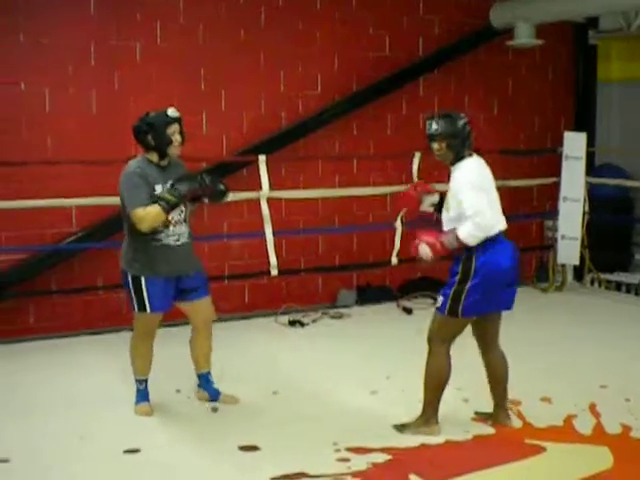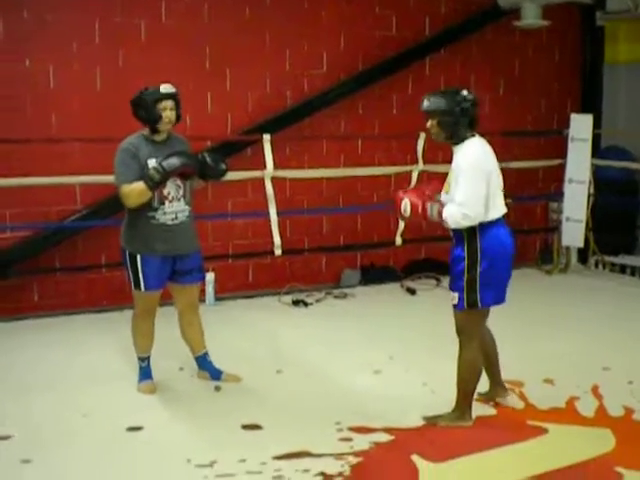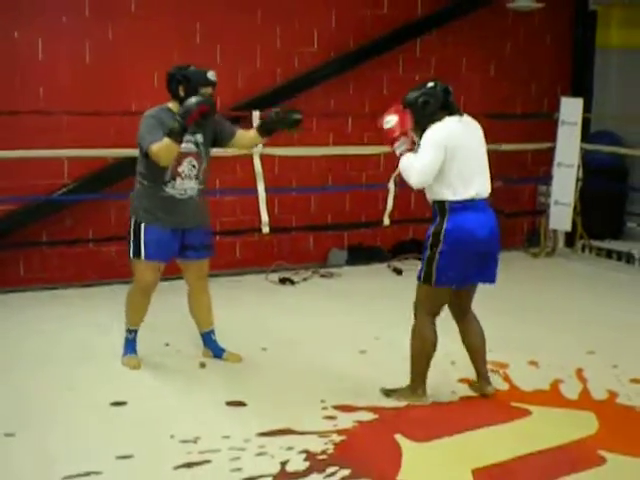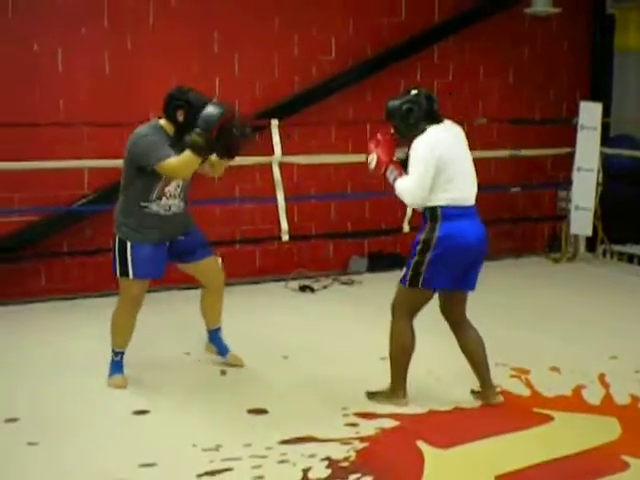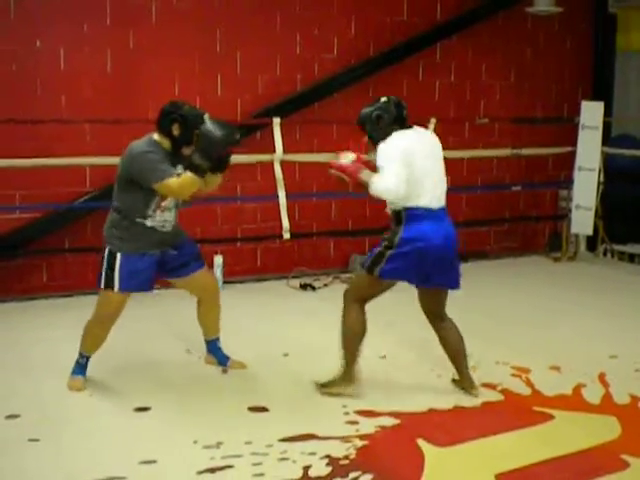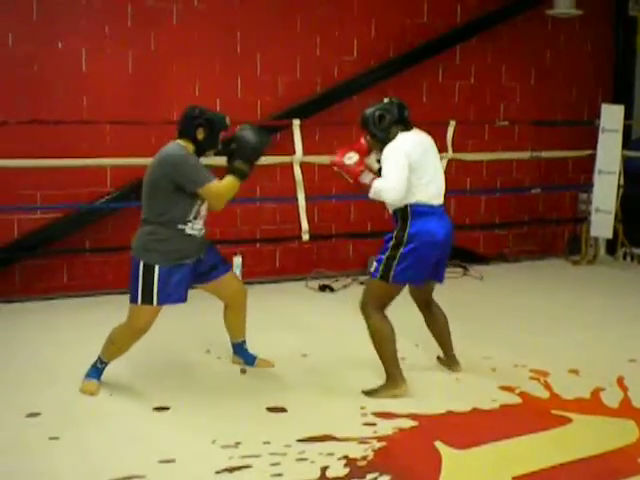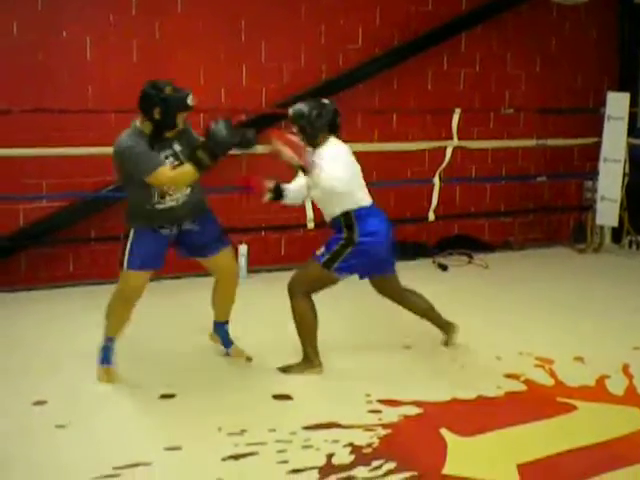
dt=0.7s
person 1, frame 1
left shoulder: (466, 175)
right shoulder: (473, 166)
left elbow: (481, 223)
left wrist: (442, 243)
right wrist: (434, 201)
left hip: (479, 262)
right hip: (499, 255)
left knee: (438, 341)
right knee: (488, 342)
left ankle: (428, 418)
right ankle: (501, 411)
person 1, frame 2
left shoulder: (470, 157)
right shoulder: (475, 148)
left elbow: (467, 213)
left wrist: (427, 207)
right wrist: (443, 196)
left hip: (480, 246)
right hip: (492, 240)
left knee: (468, 334)
right knee: (474, 325)
left ankle: (462, 413)
right ankle: (496, 386)
person 1, frame 3
left shoulder: (439, 132)
right shoulder: (470, 126)
left elbow: (417, 177)
left wrist: (400, 142)
right wrist: (414, 137)
left hip: (454, 225)
right hip: (484, 222)
left knee: (424, 313)
right knee: (462, 309)
left ankle: (416, 388)
right ankle: (483, 380)
person 1, frame 4
left shoulder: (428, 141)
right shoulder: (451, 131)
left elbow: (414, 196)
left wrist: (387, 166)
right wrist: (395, 159)
left hip: (444, 234)
right hip: (471, 230)
left knee: (401, 313)
right knee: (456, 318)
left ankle: (397, 390)
right ankle: (488, 389)
person 1, frame 5
left shoulder: (392, 146)
right shoulder: (427, 138)
left elbow: (393, 189)
left wrist: (358, 172)
right wrist: (365, 169)
left hip: (410, 234)
right hip: (443, 231)
left knee: (353, 298)
right knee: (436, 313)
left ankle: (348, 378)
right ankle: (466, 379)
person 1, frame 6
left shoulder: (396, 147)
right shoulder: (422, 139)
left elbow: (392, 193)
left wrist: (358, 174)
right wrist: (367, 164)
left hip: (415, 230)
right hip: (440, 226)
left knee: (371, 306)
right knee: (423, 298)
left ankle: (395, 381)
right ankle: (450, 356)
person 1, frame 7
left shoulder: (333, 153)
right shoulder: (318, 153)
left elbow: (339, 187)
right elbow: (298, 193)
left wrist: (301, 162)
right wrist: (272, 188)
left hip: (359, 234)
right hip: (373, 229)
left knee: (298, 287)
right knee: (393, 290)
left ankle: (311, 360)
right ankle: (446, 327)
person 2, frame 1
left shoulder: (177, 166)
right shoulder: (135, 173)
right elbow: (144, 221)
left wrist: (204, 191)
right wrist: (176, 193)
left hip: (184, 263)
right hip: (146, 268)
left knee: (205, 320)
right knee: (145, 331)
left ankle: (206, 386)
right ankle: (141, 391)
person 2, frame 2
left shoulder: (180, 143)
right shoulder: (131, 148)
right elbow: (130, 197)
left wrist: (205, 171)
right wrist: (162, 171)
left hip: (184, 243)
right hip: (146, 246)
left knee: (189, 306)
right knee: (146, 308)
left ankle: (205, 366)
right ankle: (144, 370)
person 2, frame 3
left shoulder: (208, 121)
right shoulder: (154, 118)
left elbow: (243, 139)
right elbow: (161, 156)
left wrist: (270, 126)
right wrist: (182, 122)
left hip: (192, 217)
right hip: (154, 216)
left knee: (198, 279)
right knee: (145, 282)
left ankle: (210, 344)
right ankle: (130, 342)
person 2, frame 4
left shoulder: (186, 138)
right shoulder: (146, 138)
left elbow: (213, 169)
right elbow: (179, 169)
left wrist: (228, 146)
right wrist: (205, 137)
left hip: (179, 226)
right hip: (138, 233)
left knee: (215, 277)
right knee: (131, 299)
left ankle: (216, 343)
right ankle: (116, 363)
person 2, frame 5
left shoulder: (179, 153)
right shoulder: (141, 154)
left elbow: (208, 186)
right elbow: (178, 190)
left wrist: (219, 158)
right wrist: (204, 156)
left hip: (169, 240)
right hip: (129, 244)
left knee: (210, 289)
right knee: (107, 313)
left ankle: (215, 352)
right ankle: (80, 365)
person 2, frame 6
left shoulder: (188, 158)
right shoulder: (176, 159)
left elbow: (215, 201)
right elbow: (219, 195)
left wrist: (235, 162)
right wrist: (245, 163)
left hip: (195, 249)
right hip: (160, 256)
left knee: (237, 293)
right knee: (138, 325)
left ankle: (241, 353)
right ankle: (96, 368)
person 2, frame 7
left shoulder: (177, 130)
right shoulder: (128, 146)
left elbow: (199, 153)
right elbow: (171, 182)
left wrist: (229, 142)
right wrist: (210, 153)
left hip: (193, 214)
right hip: (151, 224)
left knee: (228, 271)
right knee: (128, 290)
left ankle: (221, 332)
right ankle: (107, 350)
